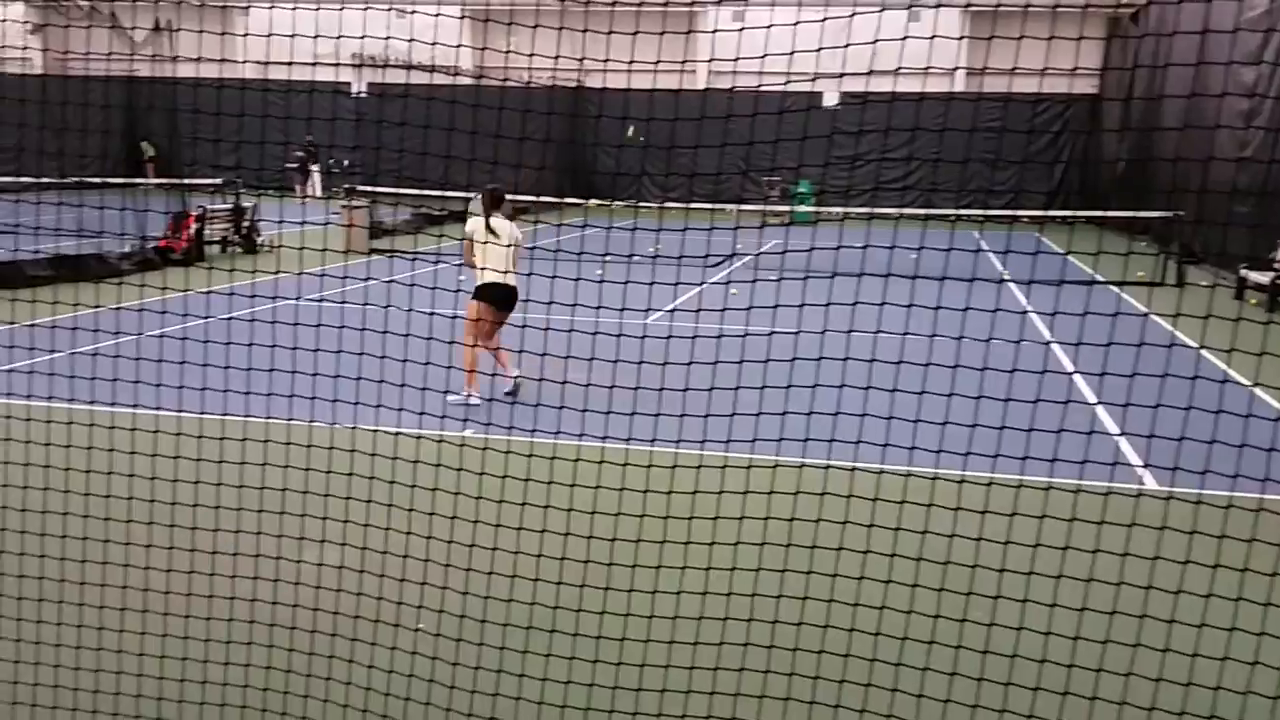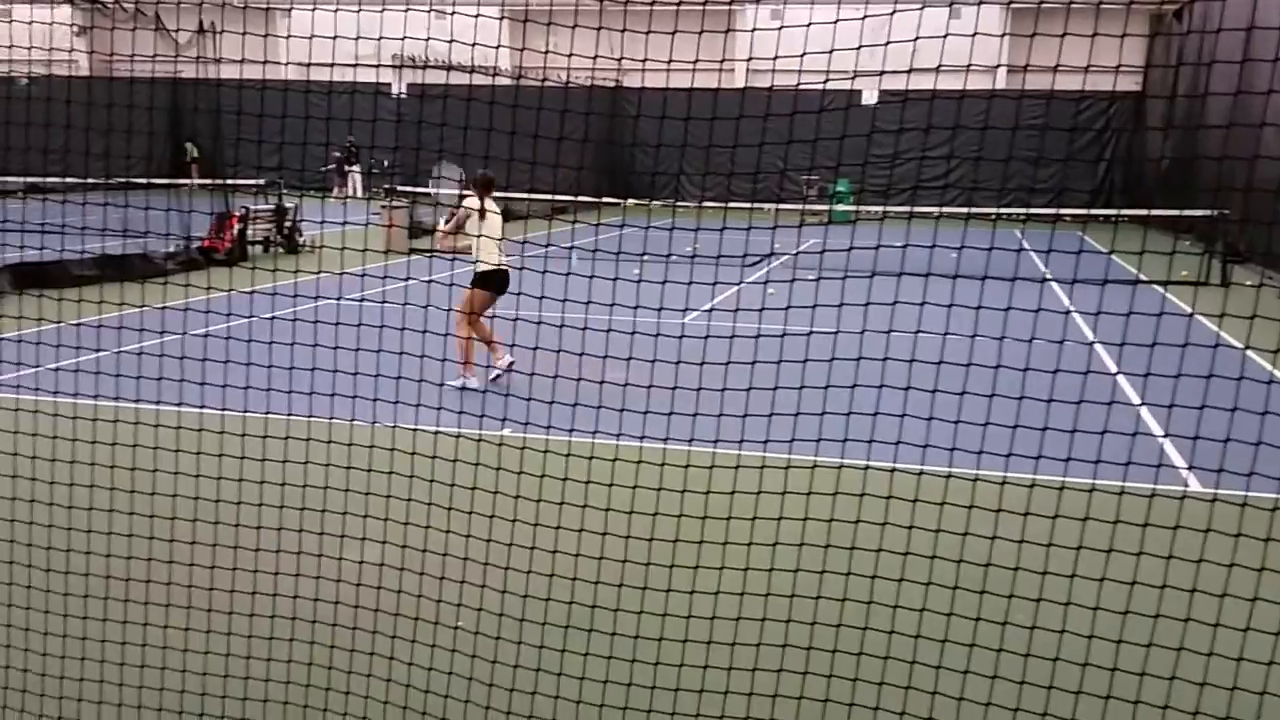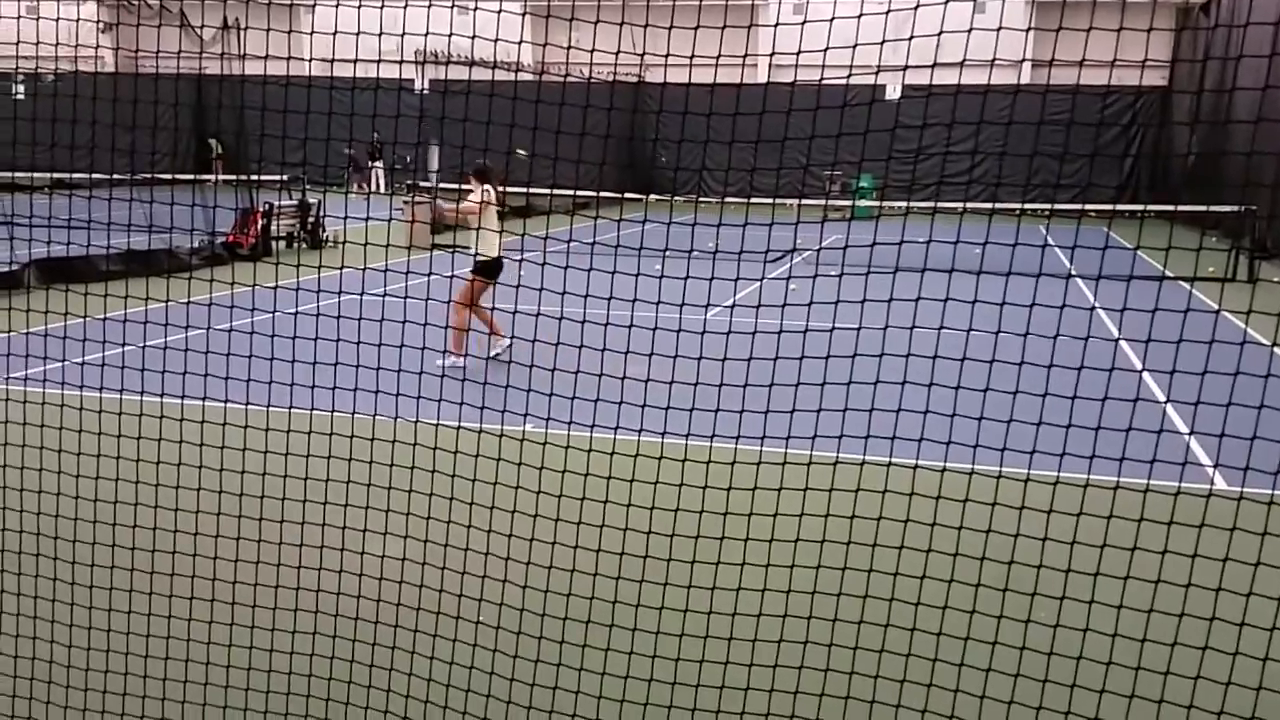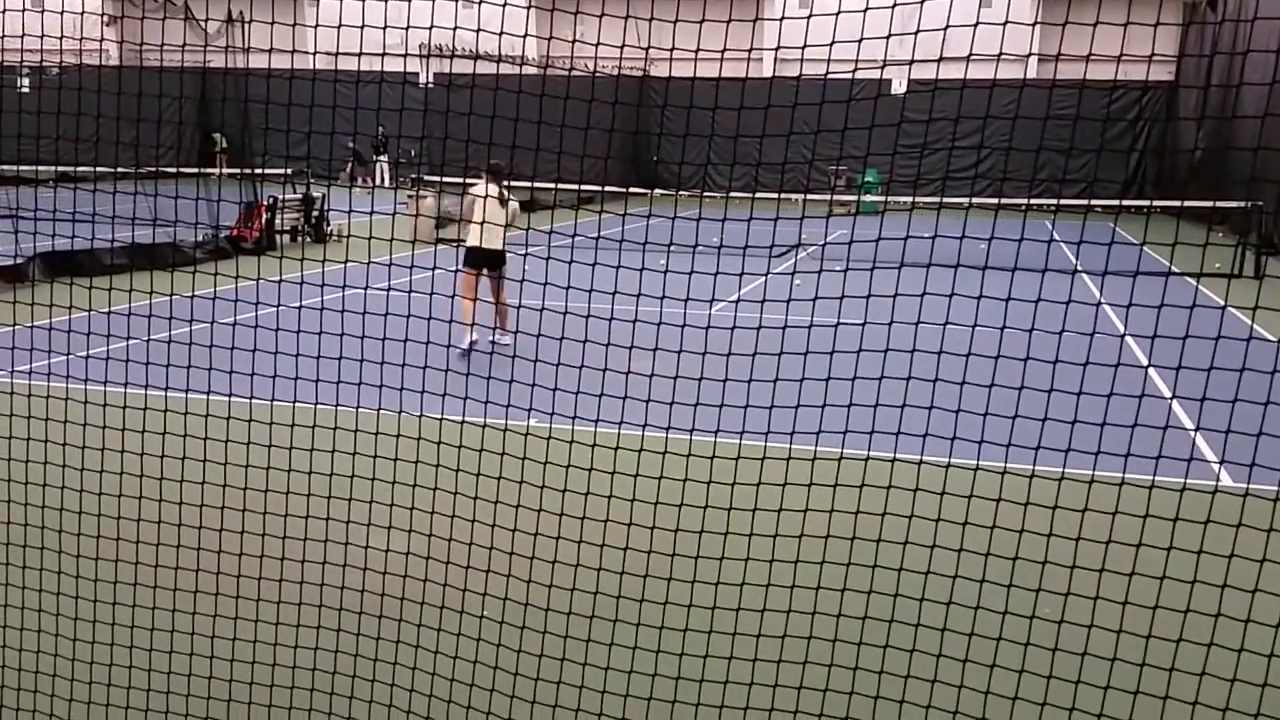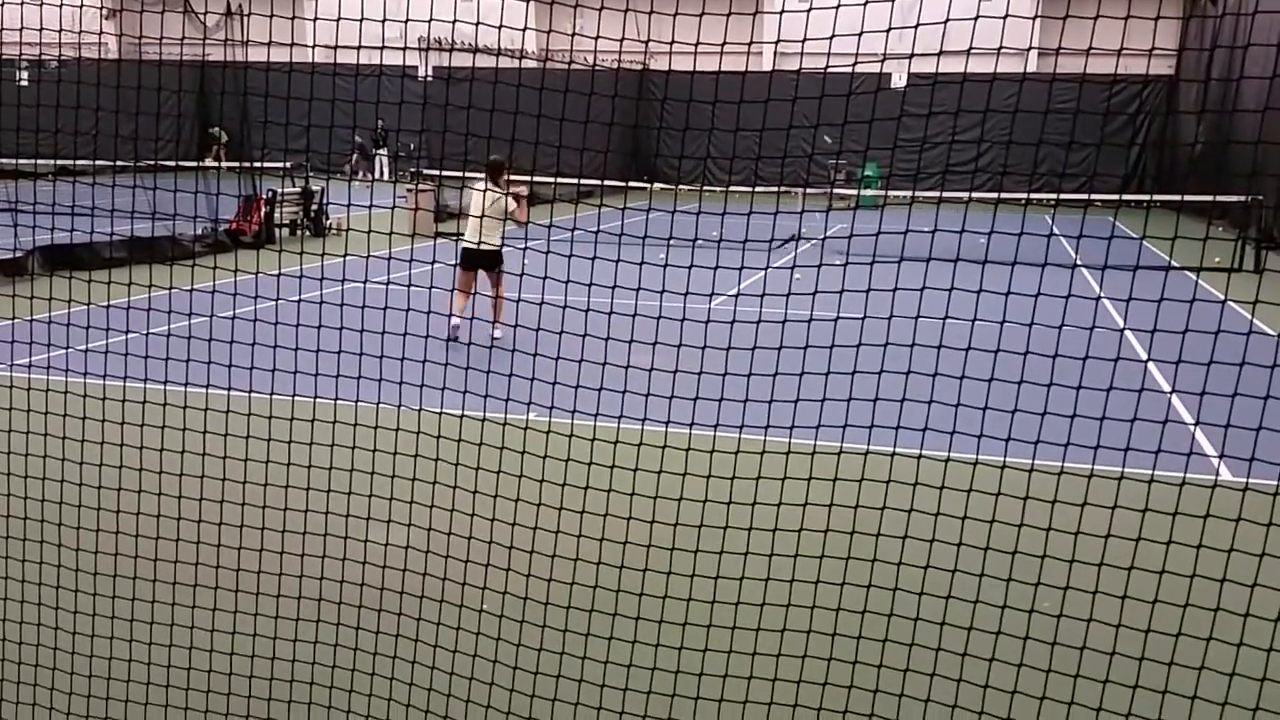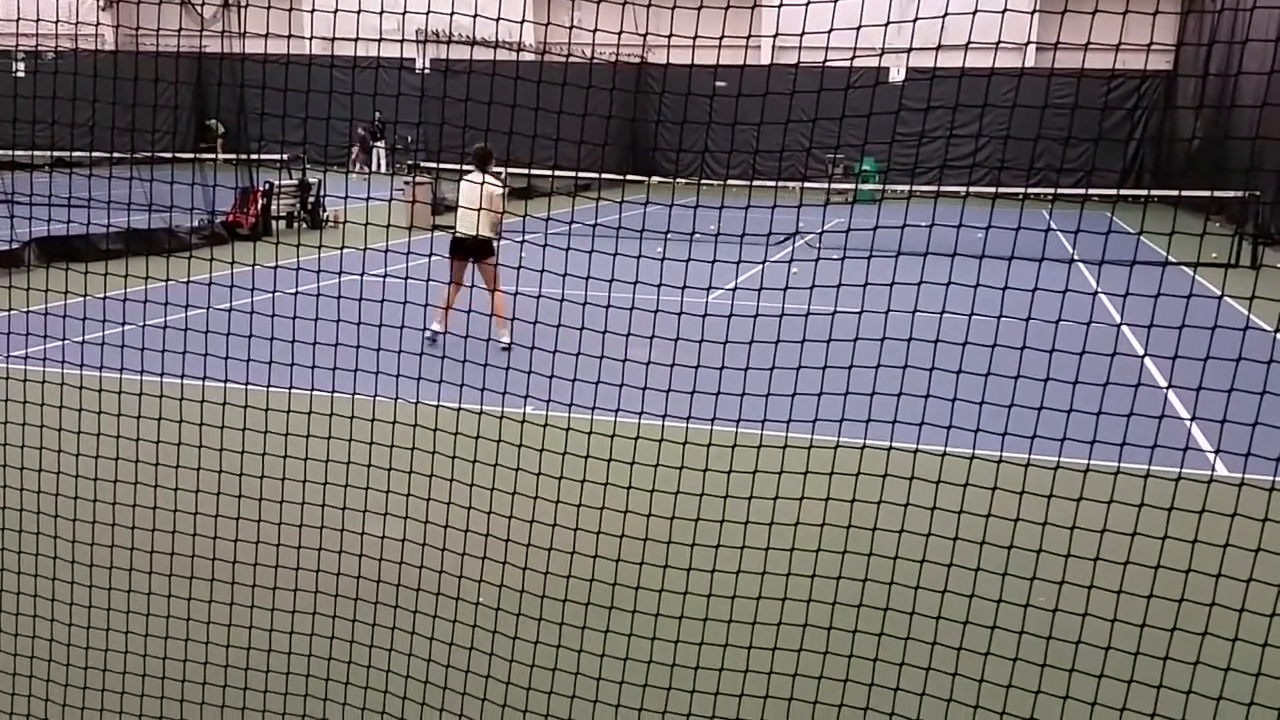
dt=0.4s
person 1, frame 1
left shoulder: (475, 223)
right shoulder: (513, 228)
left elbow: (467, 259)
left hip: (489, 287)
right hip: (510, 290)
left knee: (469, 339)
right knee: (488, 337)
left ankle: (470, 392)
right ankle: (511, 373)
person 1, frame 2
left shoulder: (471, 203)
right shoulder: (496, 210)
left elbow: (453, 227)
left wrist: (443, 232)
left hip: (488, 273)
right hip: (502, 273)
left knee: (462, 322)
right knee: (474, 318)
left ankle: (467, 376)
right ankle: (502, 359)
person 1, frame 3
left shoulder: (486, 190)
right shoulder: (473, 195)
left elbow: (474, 209)
right elbow: (459, 215)
left wrist: (446, 207)
right wrist: (443, 209)
left hip: (488, 262)
right hip: (485, 260)
left knee: (459, 305)
right knee: (472, 304)
left ankle: (457, 355)
right ankle: (499, 339)
person 1, frame 4
left shoulder: (477, 189)
right shoulder: (510, 201)
left elbow: (466, 215)
left hip: (475, 249)
right hip: (496, 251)
left knee: (467, 296)
right knee: (498, 295)
left ankle: (469, 332)
right ankle: (504, 333)
person 1, frame 5
left shoulder: (475, 188)
right shoulder: (506, 198)
right elbow: (522, 220)
right wrist: (523, 197)
left hip: (469, 249)
right hip: (491, 251)
left knee: (462, 293)
right knee: (497, 290)
left ankle: (455, 317)
right ankle: (496, 327)
person 1, frame 6
left shoulder: (464, 180)
right shoulder: (496, 185)
right elbow: (495, 219)
right wrist: (496, 232)
left hip: (459, 238)
right hip: (481, 241)
left knee: (454, 286)
right knee: (495, 290)
left ankle: (438, 324)
right ankle: (503, 336)
